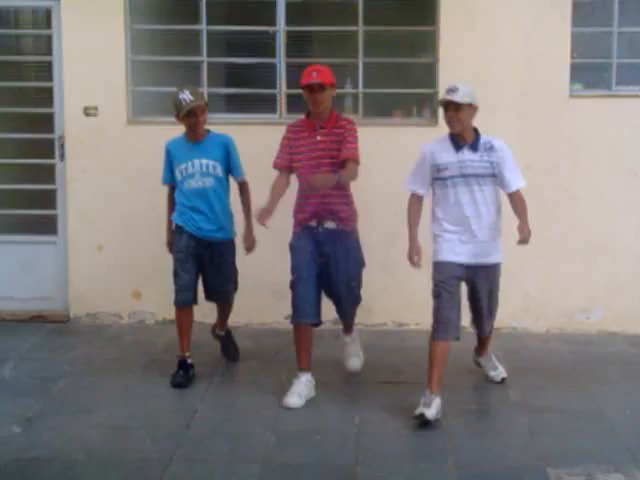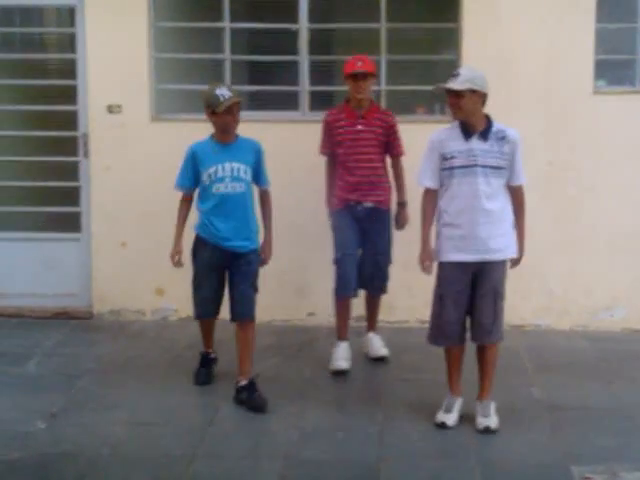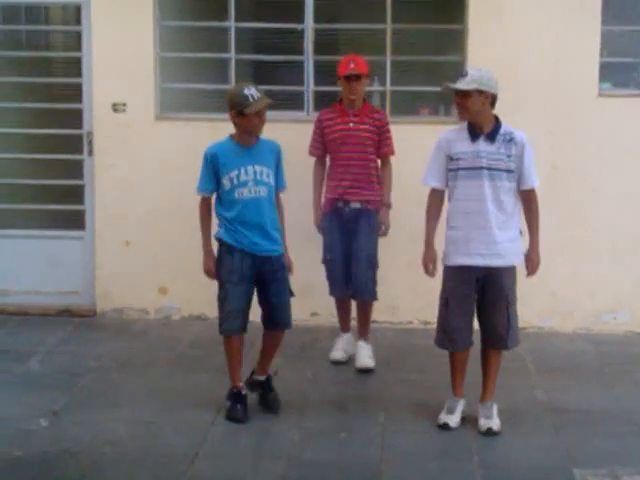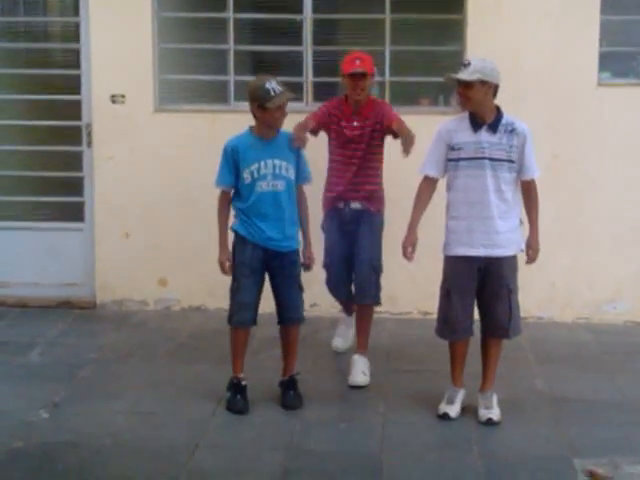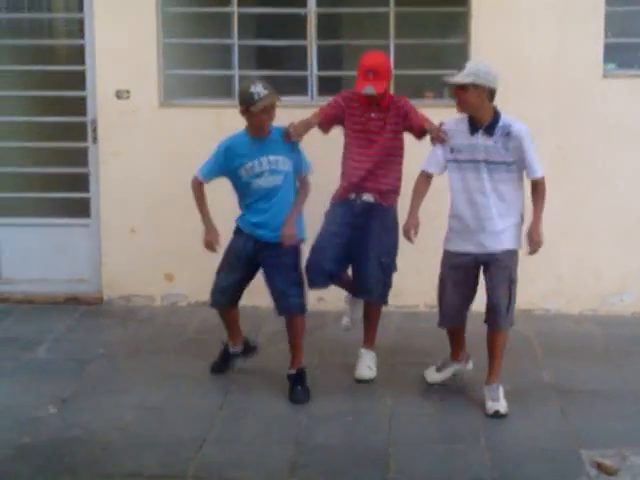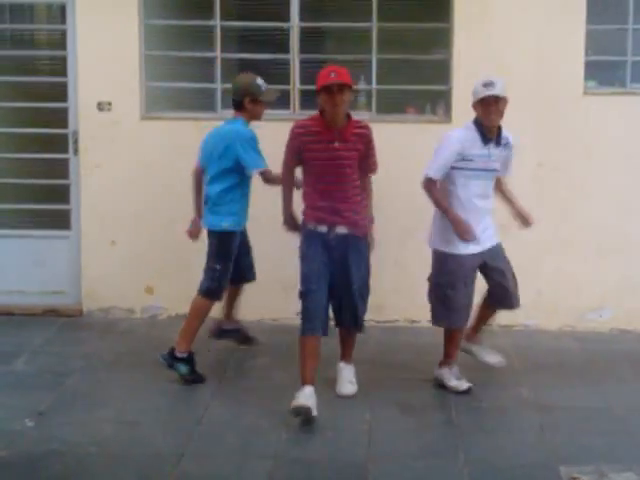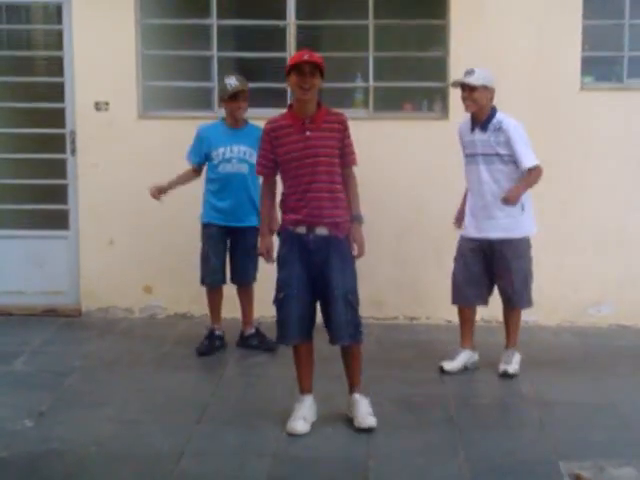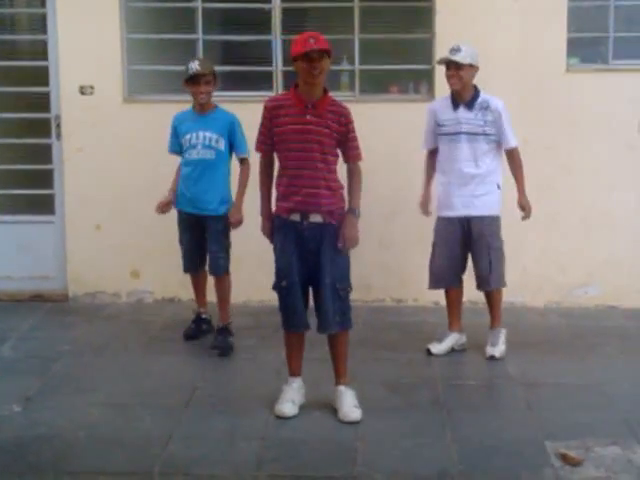
dt=0.5s
person 1, frame 1
left shoulder: (345, 126)
right shoulder: (292, 132)
left elbow: (351, 170)
right elbow: (283, 175)
left wrist: (327, 178)
right wrist: (270, 204)
left hip: (340, 224)
right hip: (306, 226)
left knee: (346, 291)
right knee: (303, 297)
left ankle: (350, 334)
right ankle: (304, 376)
person 1, frame 2
left shoulder: (386, 119)
right shoulder: (332, 119)
left elbow: (395, 162)
right elbow: (331, 163)
left wrist: (402, 204)
right wrist: (329, 204)
left hip: (378, 206)
right hip: (345, 206)
left knee: (376, 272)
right knee: (345, 272)
left ankle: (371, 333)
right ankle: (342, 344)
person 1, frame 3
left shoulder: (378, 118)
right shoulder: (325, 118)
left elbow: (385, 164)
right elbow: (319, 164)
left wrist: (385, 205)
right wrist: (317, 206)
left hip: (367, 207)
right hip: (335, 207)
left knee: (364, 274)
right knee: (337, 273)
left ankle: (364, 341)
right ankle: (345, 333)
person 1, frame 4
left shoulder: (381, 109)
right shoulder: (331, 109)
left elbow: (400, 128)
right elbow: (304, 126)
left wrist: (405, 135)
right wrist: (299, 133)
left hip: (368, 207)
right hip: (335, 205)
left knee: (366, 278)
right knee: (336, 275)
left ankle: (361, 355)
right ankle: (348, 315)
person 1, frame 5
left shoulder: (401, 107)
right shoulder: (347, 102)
left elbow: (429, 129)
right elbow: (316, 119)
left wrist: (438, 134)
right wrist: (297, 129)
left hip: (382, 204)
right hip: (346, 199)
left knee: (375, 277)
right knee: (320, 267)
left ankle: (368, 350)
right ankle: (355, 294)
person 1, frame 6
left shoulder: (363, 133)
right shoulder: (302, 131)
right elbow: (288, 170)
left wrist: (369, 221)
right wrist: (288, 214)
left hip: (353, 232)
right hip: (316, 232)
left knee: (352, 304)
right knee: (313, 307)
left ankle: (346, 364)
right ankle: (307, 390)
person 1, frame 7
left shoulder: (338, 123)
right shoulder: (273, 128)
left elbow: (347, 174)
right elbow: (268, 184)
left wrist: (356, 222)
right wrist: (265, 233)
left hip: (334, 232)
right hip: (294, 235)
left knee: (344, 316)
right knee: (295, 317)
left ankle: (357, 396)
right ankle: (306, 400)
person 1, frame 8
left shoulder: (340, 113)
right shoulder: (275, 107)
left elbow: (354, 167)
right elbow: (266, 161)
left wrist: (353, 216)
right wrist: (266, 212)
left hip: (330, 220)
right hip: (289, 220)
left knee: (335, 304)
right knee: (291, 302)
left ankle: (343, 388)
right ankle: (294, 383)
person 2, frame 1
left shoulder: (497, 149)
right shoulder: (432, 151)
left elbow: (514, 192)
right elbow: (417, 198)
left wrist: (524, 223)
right wrist: (413, 240)
left hip: (486, 250)
right hip: (449, 249)
left knee: (484, 313)
right knee: (445, 319)
left ankle: (483, 354)
right ankle: (432, 395)
person 2, frame 2
left shoulder: (508, 139)
right shoulder: (440, 140)
left elbow: (516, 191)
right elbow: (430, 193)
left wrist: (520, 238)
right wrist: (425, 242)
left hip: (494, 248)
right hip: (452, 249)
left knee: (489, 327)
right knee: (450, 325)
left ankle: (485, 400)
right ankle: (454, 396)
person 2, frame 3
left shoulder: (517, 142)
right shoulder: (448, 141)
left elbow: (528, 195)
right elbow: (436, 194)
left wrist: (534, 243)
right wrist: (428, 244)
left hip: (502, 253)
right hip: (459, 253)
left knee: (497, 329)
right knee: (456, 327)
left ankle: (487, 402)
right ankle: (456, 398)
person 2, frame 4
left shoulder: (518, 131)
right shoulder: (449, 131)
left elbow: (528, 185)
right elbow: (429, 181)
left wrist: (534, 232)
right wrist: (412, 228)
left hip: (502, 244)
right hip: (461, 243)
left knee: (497, 320)
right knee: (456, 317)
left ankle: (487, 392)
right ankle: (456, 388)
person 2, frame 5
left shoulder: (515, 132)
right shoulder: (451, 130)
left elbow: (537, 179)
right elbow: (428, 172)
left wrist: (536, 223)
right wrist: (412, 212)
left hip: (499, 239)
right hip: (461, 238)
left knee: (498, 311)
right knee: (451, 307)
left ankle: (494, 385)
right ankle: (458, 357)
person 2, frame 6
left shoulder: (506, 142)
right shoulder: (455, 139)
right elbow: (430, 182)
left wrist: (516, 208)
right wrist: (454, 219)
left hip: (487, 237)
right hip: (454, 239)
left knee: (505, 290)
right knee: (455, 305)
left ankle: (472, 340)
right ankle: (447, 367)
person 2, frame 7
left shoulder: (510, 127)
right shoulder: (464, 130)
left elbow: (534, 169)
left wrist: (518, 190)
right wrist: (463, 206)
left hip: (510, 227)
right hip: (474, 226)
left knee: (514, 289)
right knee: (465, 287)
left ankle: (511, 351)
right ankle: (467, 350)
person 2, frame 8
left shoulder: (494, 107)
right shoulder: (436, 109)
left elbow: (511, 150)
left wrist: (522, 193)
right wrist: (426, 190)
left hip: (484, 204)
right hip: (448, 205)
left knee: (490, 269)
right knee: (446, 269)
left ankle: (496, 330)
right ankle: (455, 332)
person 3, frame 1
left shoulder: (223, 143)
right shoulder: (172, 148)
left elbow: (242, 185)
right elbow: (172, 191)
left wrist: (249, 227)
right wrist: (170, 229)
left hip: (220, 234)
right hip: (186, 234)
left knee: (224, 293)
right knee: (184, 297)
left ankle: (221, 329)
right ankle: (185, 360)
person 3, frame 2
left shoulder: (253, 148)
right shoulder: (197, 152)
left elbow: (264, 193)
right elbow: (187, 197)
left wrist: (268, 238)
right wrist: (177, 240)
left hip: (245, 244)
right hip: (209, 242)
left knee: (245, 314)
right knee: (206, 308)
left ankle: (245, 384)
right ankle: (208, 354)
person 3, frame 3
left shoulder: (273, 150)
right shoulder: (216, 154)
left elbow: (276, 200)
right elbow: (206, 202)
left wrist: (285, 248)
right wrist: (207, 251)
left hip: (271, 250)
right hip: (234, 251)
left knee: (279, 320)
right knee: (233, 322)
left ankle: (260, 377)
right ankle: (236, 390)
person 3, frame 4
left shoulder: (292, 144)
right shoulder: (235, 147)
left elbow: (299, 194)
right elbow: (225, 197)
left wrist: (307, 243)
right wrist: (223, 246)
left hip: (286, 245)
right hip: (249, 243)
left knee: (292, 315)
right knee: (242, 315)
left ankle: (289, 379)
right ankle: (237, 382)
person 3, frame 5
left shoulder: (287, 139)
right shoulder: (232, 147)
left elbow: (303, 182)
right elbow: (198, 181)
left wrist: (292, 220)
right wrist: (208, 226)
left hip: (281, 236)
right hip: (247, 232)
left knee: (292, 304)
right knee: (222, 296)
left ankle: (297, 370)
right ankle: (237, 345)
person 3, frame 6
left shoulder: (216, 133)
right shoulder: (243, 135)
left elbow: (199, 174)
right elbow: (267, 176)
left wrist: (198, 216)
left hip: (215, 216)
right hip: (226, 220)
left knee: (241, 274)
right knee: (212, 286)
left ankle: (228, 323)
right ankle: (180, 352)
person 3, frame 7
left shoulder: (259, 134)
right shoulder: (207, 133)
right elbow: (195, 170)
left wrist: (270, 213)
right wrist: (168, 186)
left hip: (248, 219)
right hip: (214, 218)
left knee: (245, 277)
right knee: (213, 278)
left ankle: (249, 331)
right ankle: (215, 331)
person 3, frame 8
left shoulder: (228, 120)
right shoulder: (180, 120)
left elbow: (244, 163)
left wrist: (238, 204)
right wrist: (171, 194)
left hip: (218, 208)
right hip: (187, 206)
left knee: (219, 266)
right knee: (194, 265)
left ankle: (224, 327)
right ankle: (202, 316)
